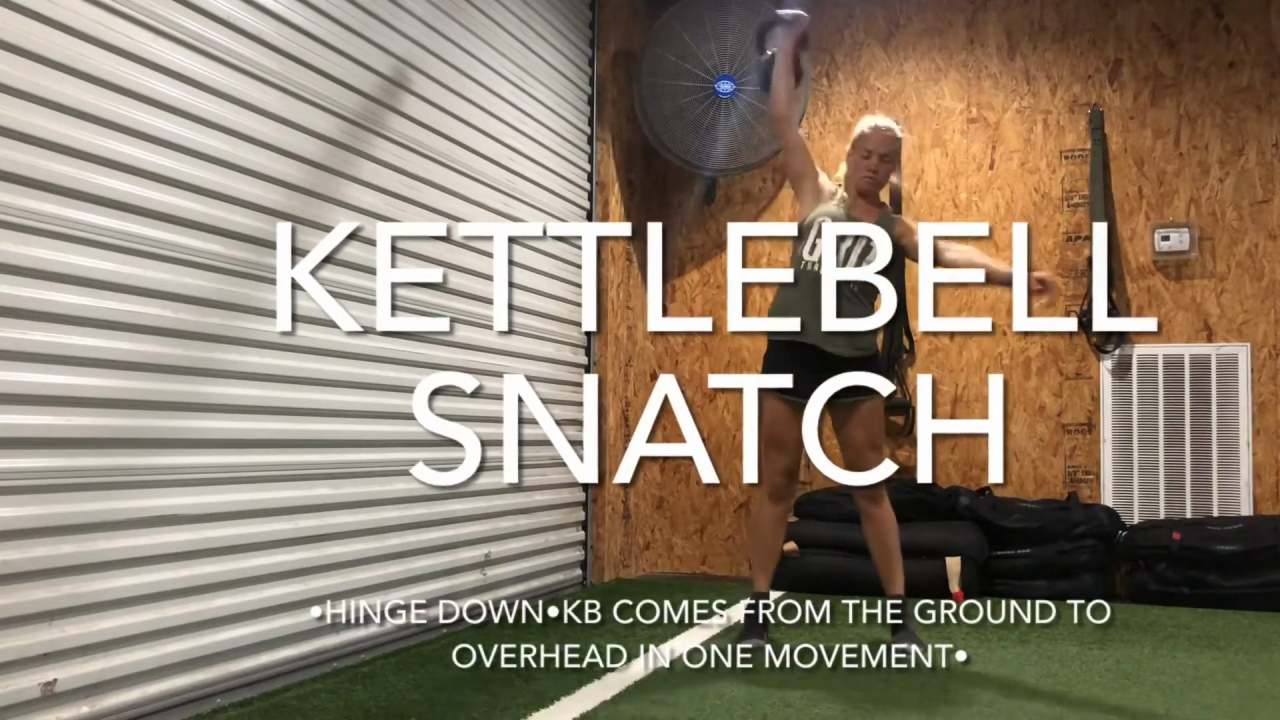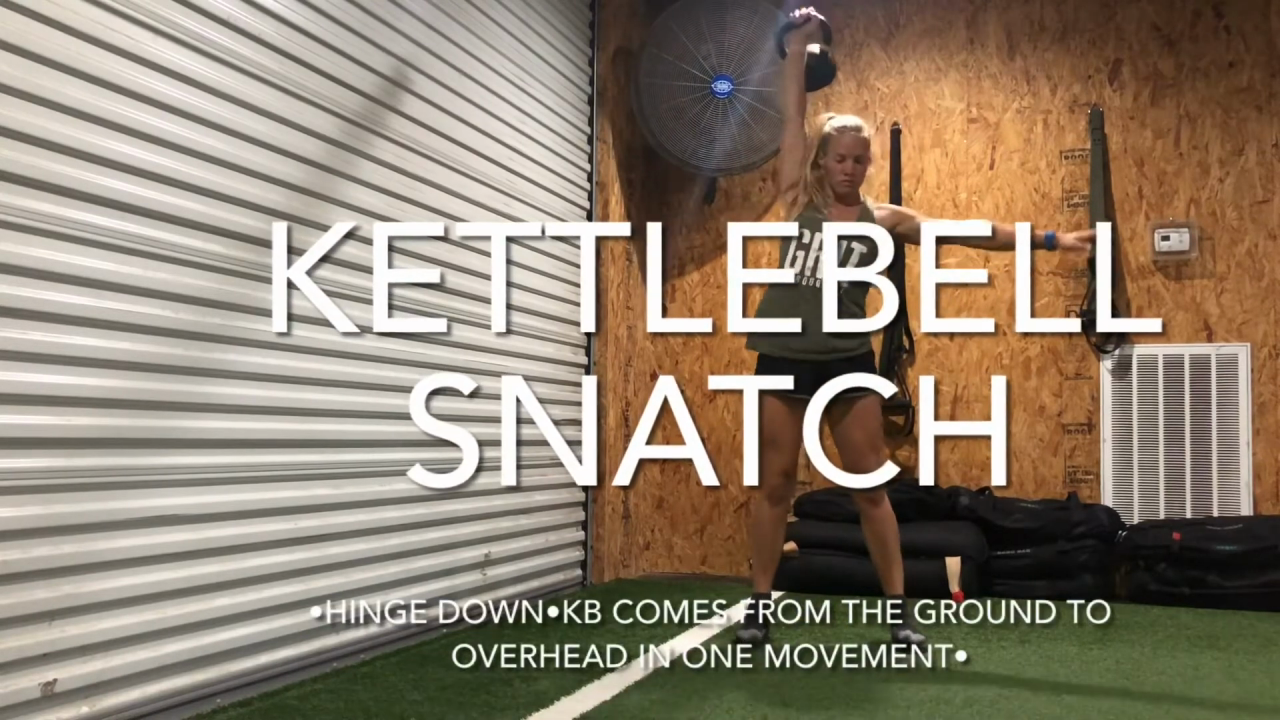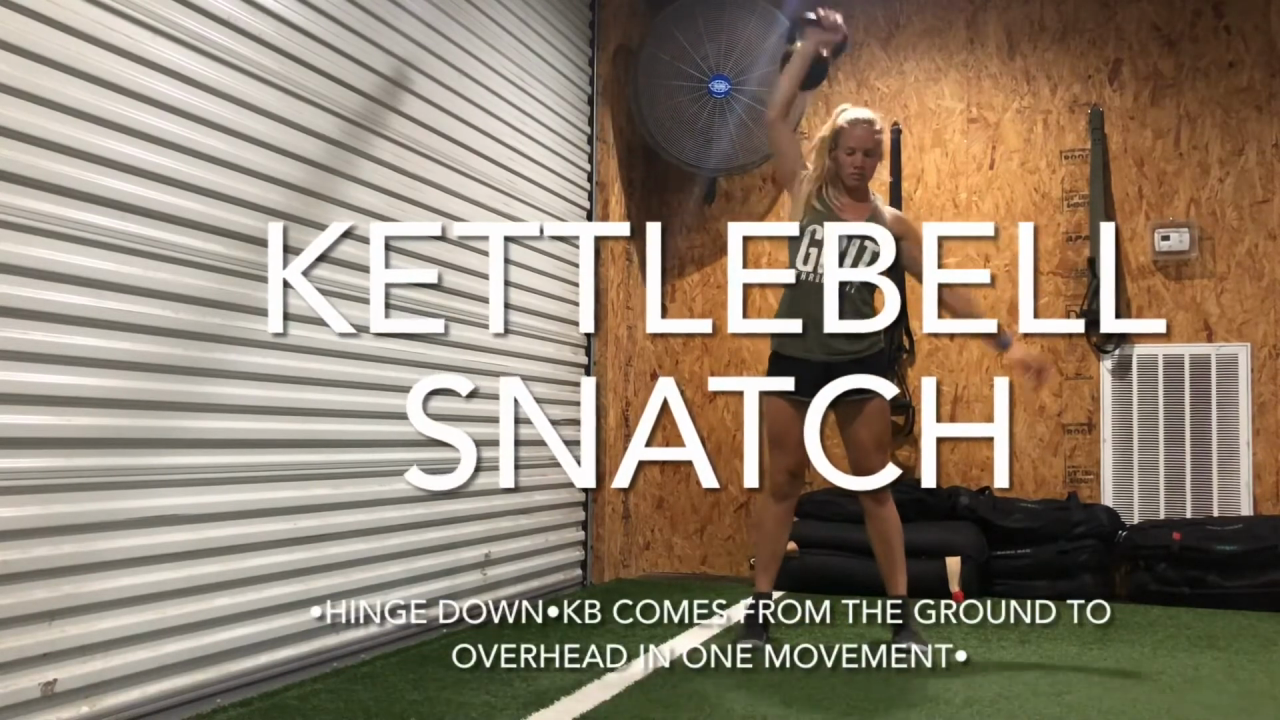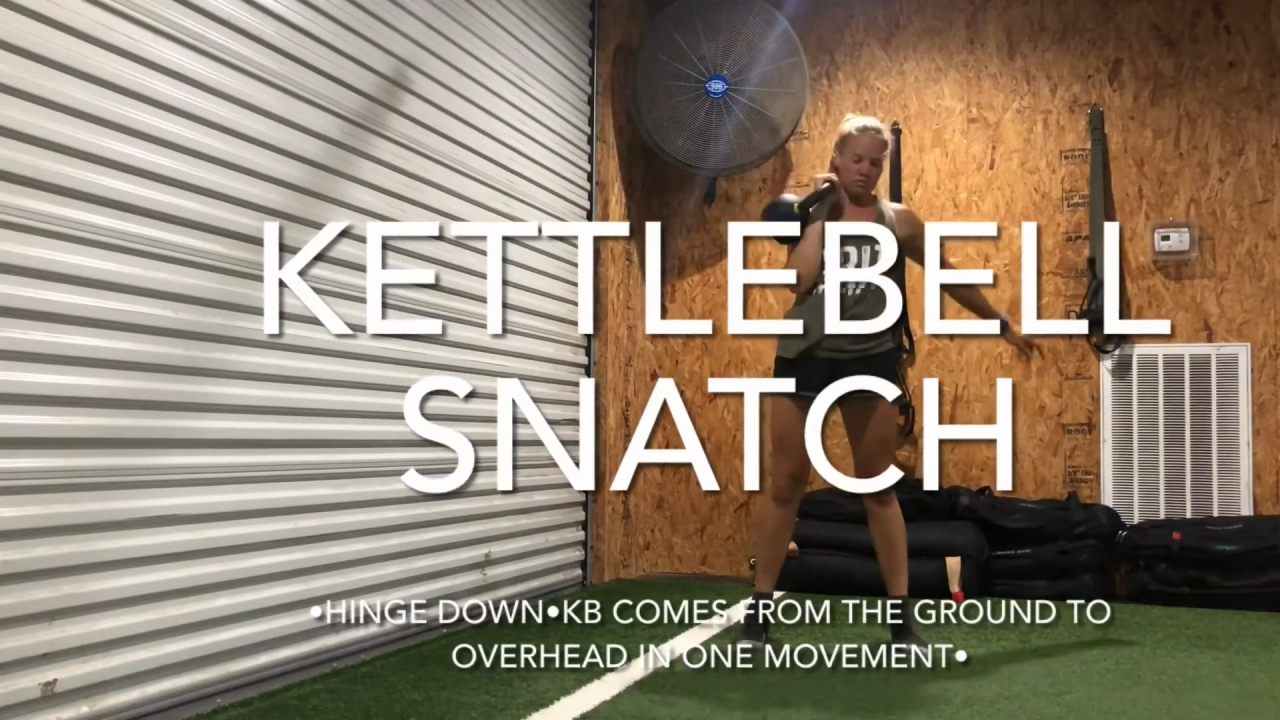
dt=0.5s
person 1, frame 1
left shoulder: (894, 225)
right shoulder: (815, 192)
left elbow: (950, 252)
right elbow: (781, 116)
left wrist: (1013, 274)
right wrist: (786, 46)
left hip: (855, 360)
right hip: (791, 355)
left knee: (870, 486)
right knee: (776, 483)
left ankle: (898, 611)
right ankle: (758, 608)
person 1, frame 2
left shoulder: (882, 220)
right shoulder: (796, 199)
left elbow: (968, 231)
right elbow: (792, 120)
left wrist: (1050, 239)
left hip: (848, 361)
right hip: (783, 359)
left knee: (869, 486)
right knee: (775, 483)
left ankle: (898, 610)
right ankle: (758, 606)
person 1, frame 3
left shoulder: (891, 222)
right shoulder: (806, 194)
left elbow: (946, 288)
right elbow: (775, 116)
left wrist: (1005, 341)
right wrist: (809, 47)
left hip: (861, 362)
right hip: (795, 358)
left knee: (874, 486)
right knee: (781, 483)
left ankle: (900, 612)
right ankle: (760, 607)
person 1, frame 4
left shoulder: (900, 219)
right shoulder: (814, 213)
left elbow: (950, 278)
right elbow: (797, 278)
left wrist: (1003, 326)
right wrist: (818, 218)
left hip: (872, 357)
right hip: (804, 356)
left knee: (878, 486)
right knee: (786, 482)
left ankle: (901, 614)
right ankle: (760, 606)
